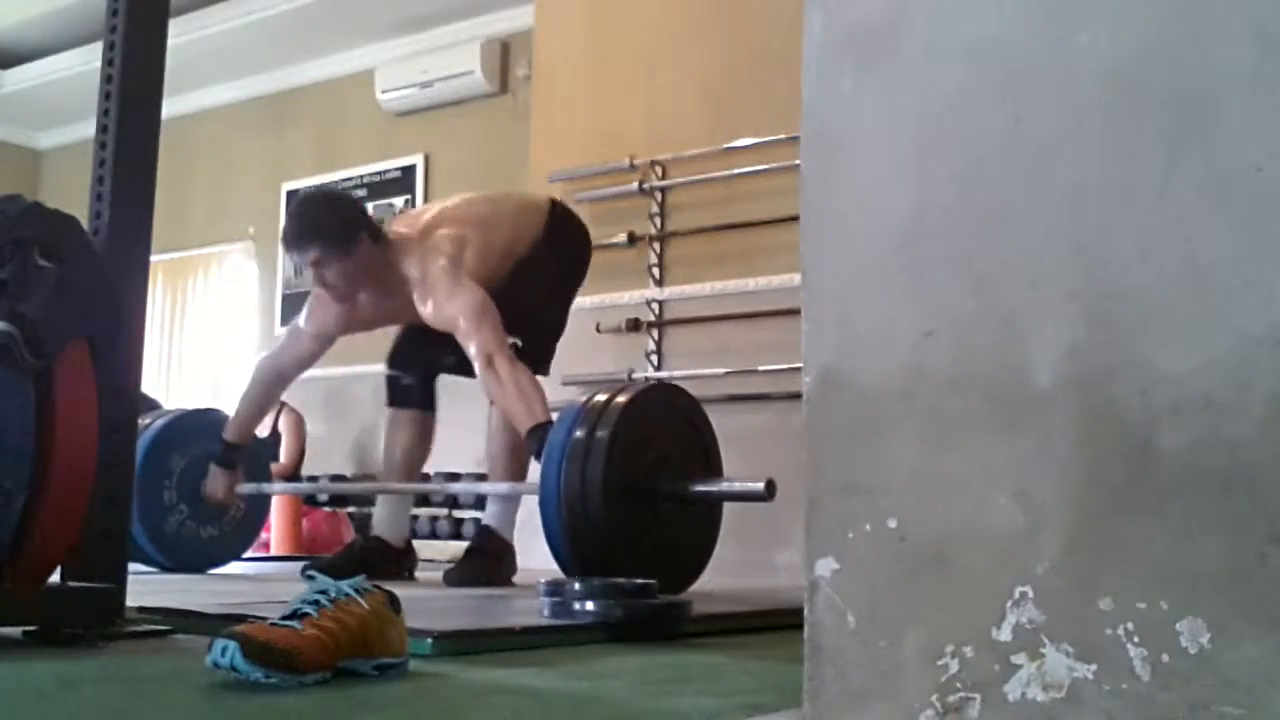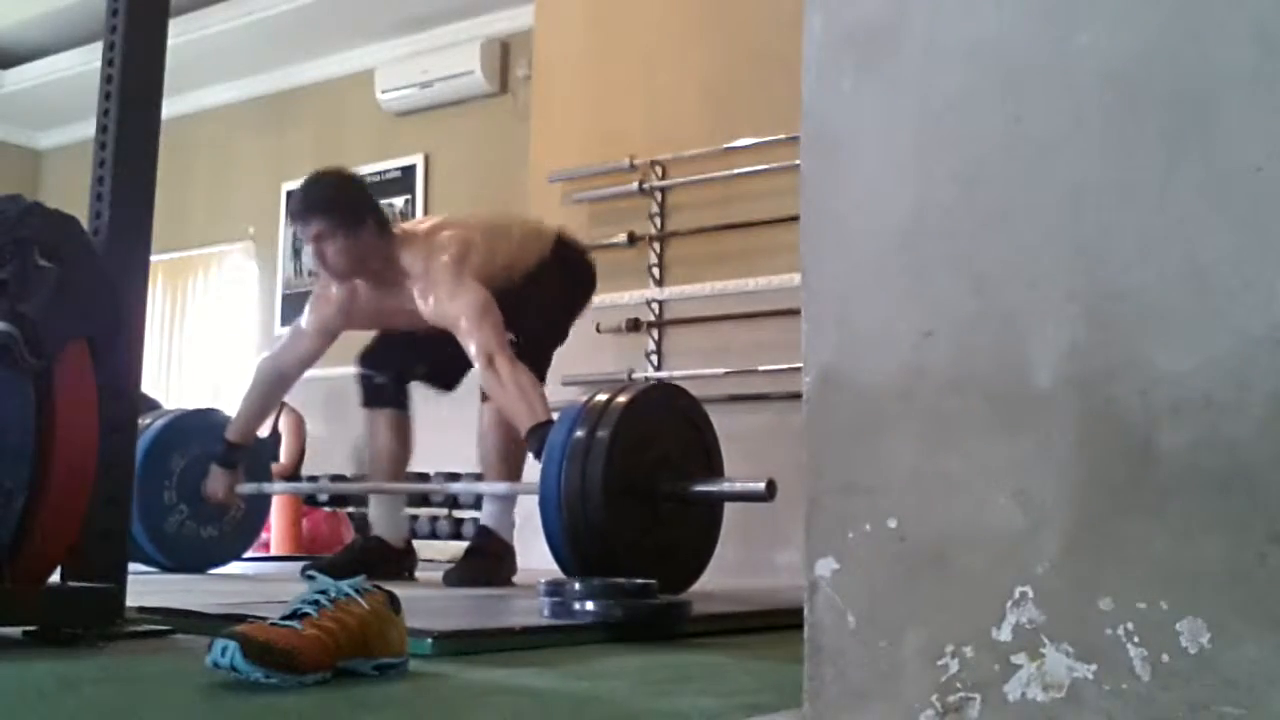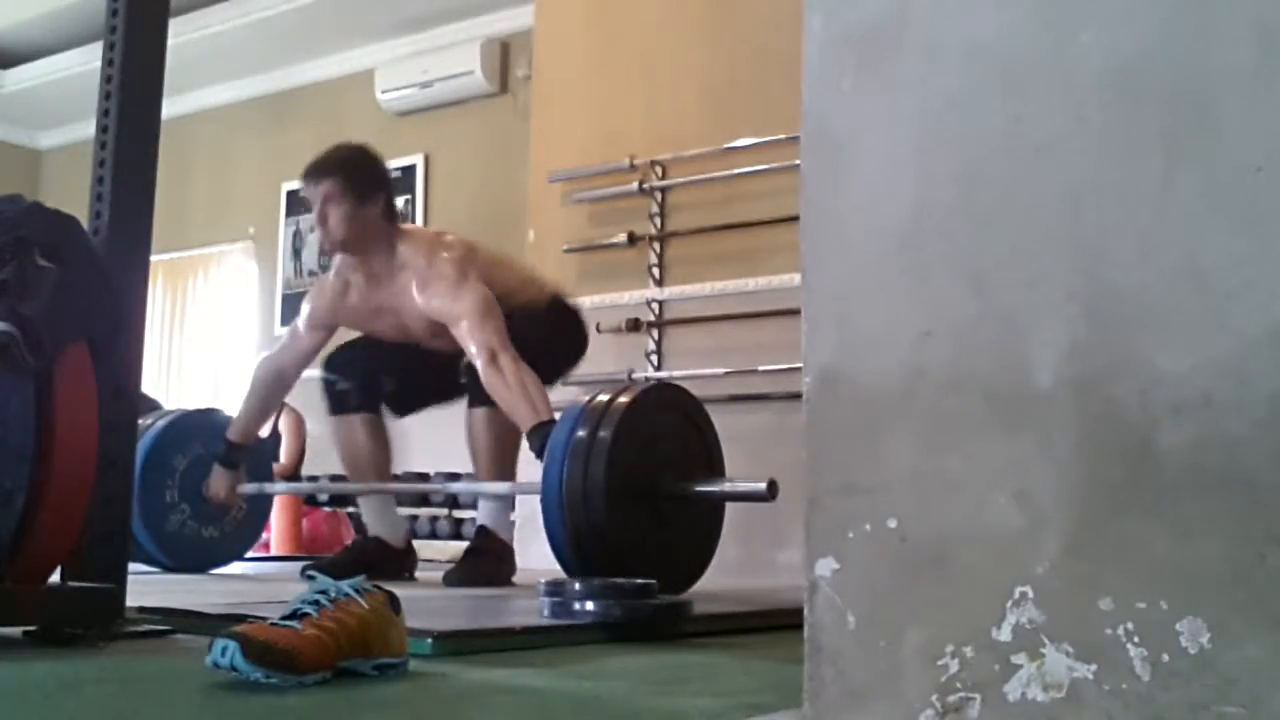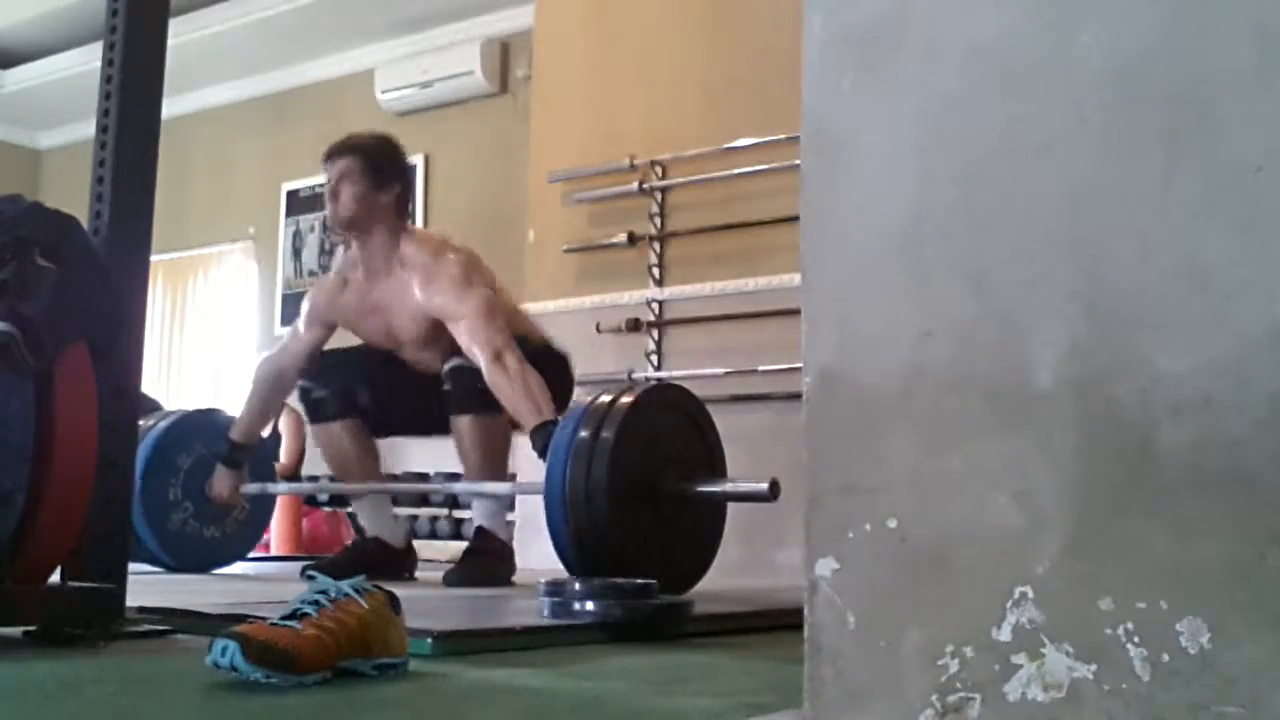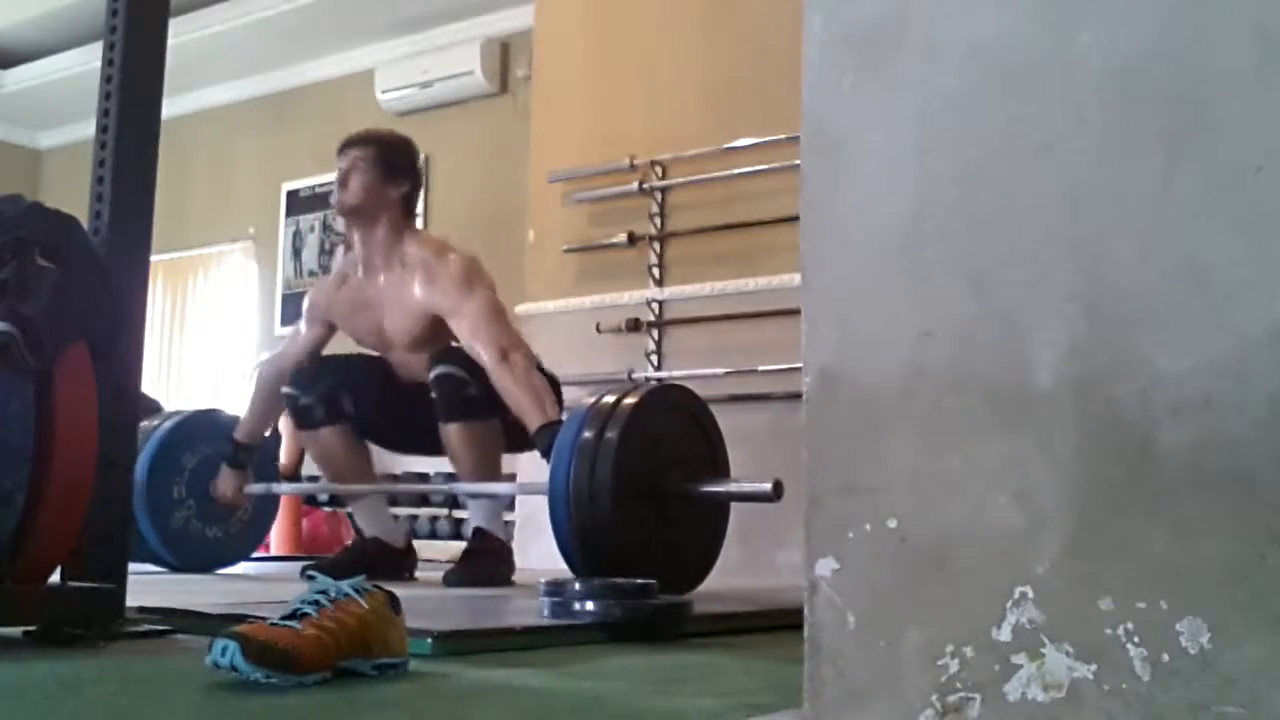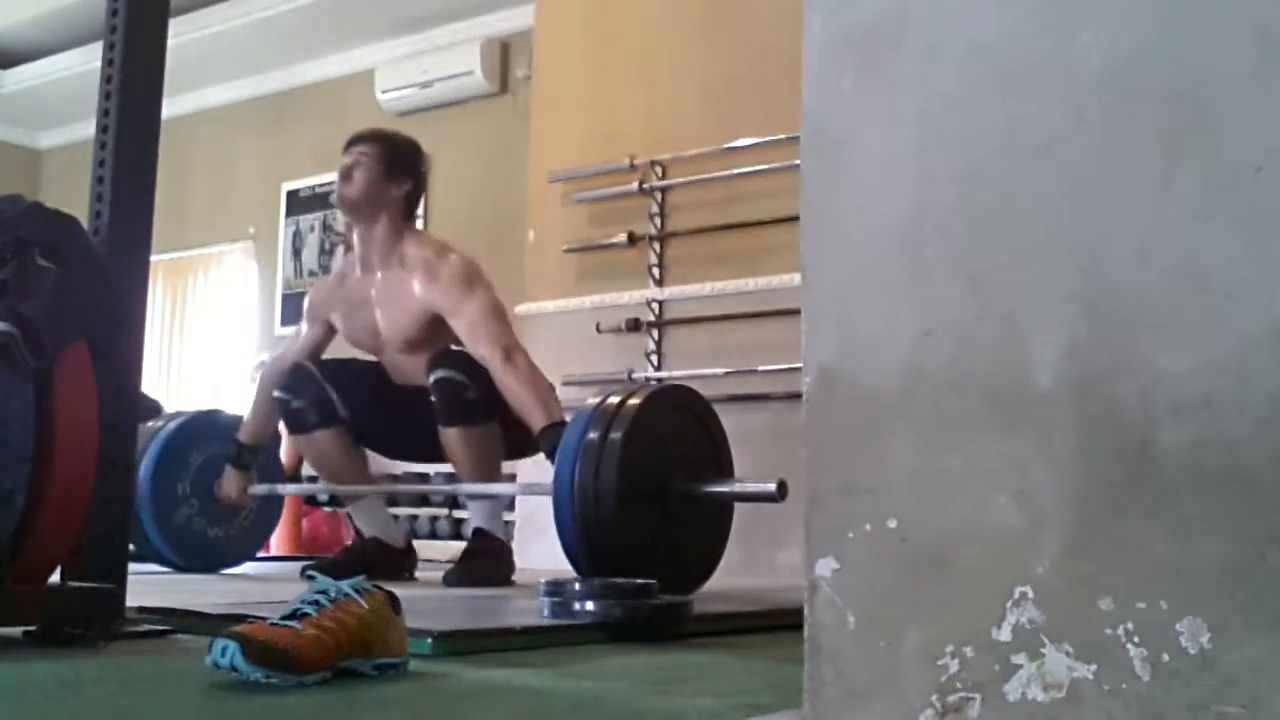
dt=0.1s
person 1, frame 1
left shoulder: (436, 269)
right shoulder: (340, 295)
left elbow: (495, 362)
right elbow: (278, 365)
left wrist: (543, 438)
right wrist: (227, 456)
left hip: (541, 237)
right hip: (496, 241)
right knee: (407, 371)
left ankle: (496, 541)
right ankle: (388, 541)
person 1, frame 2
left shoulder: (441, 274)
right shoulder: (339, 297)
left elbow: (496, 363)
right elbow: (279, 368)
left wrist: (546, 444)
right wrist: (228, 458)
left hip: (546, 272)
right hip: (494, 280)
left knee: (496, 359)
right knee: (382, 369)
left ankle: (495, 538)
right ankle: (387, 540)
person 1, frame 3
left shoulder: (436, 271)
right shoulder: (337, 290)
left elbow: (494, 361)
right elbow: (278, 368)
right wrist: (230, 458)
left hip: (542, 332)
left knee: (479, 368)
right knee: (346, 375)
left ankle: (494, 538)
right ankle: (387, 539)
person 1, frame 4
left shoulder: (439, 272)
right shoulder: (337, 289)
left elbow: (497, 359)
right elbow: (279, 366)
left wrist: (555, 448)
right wrist: (233, 457)
left hip: (531, 362)
left knee: (468, 372)
right knee: (321, 383)
left ankle: (491, 539)
right ankle: (385, 539)
person 1, frame 5
left shoulder: (438, 271)
right shoulder: (336, 287)
left elbow: (501, 358)
right elbow: (278, 368)
left wrist: (559, 449)
right wrist: (236, 460)
left hip: (504, 407)
right hip: (427, 407)
left knee: (452, 371)
right knee: (304, 387)
left ankle: (489, 542)
right ankle: (385, 541)
person 1, frame 6
left shoulder: (438, 271)
right shoulder: (335, 288)
left elbow: (504, 357)
right elbow: (279, 369)
left wrist: (562, 449)
right wrist: (241, 460)
left hip: (501, 410)
right hip: (425, 411)
left knee: (453, 373)
right knee: (298, 389)
left ankle: (489, 542)
right ankle: (384, 541)
